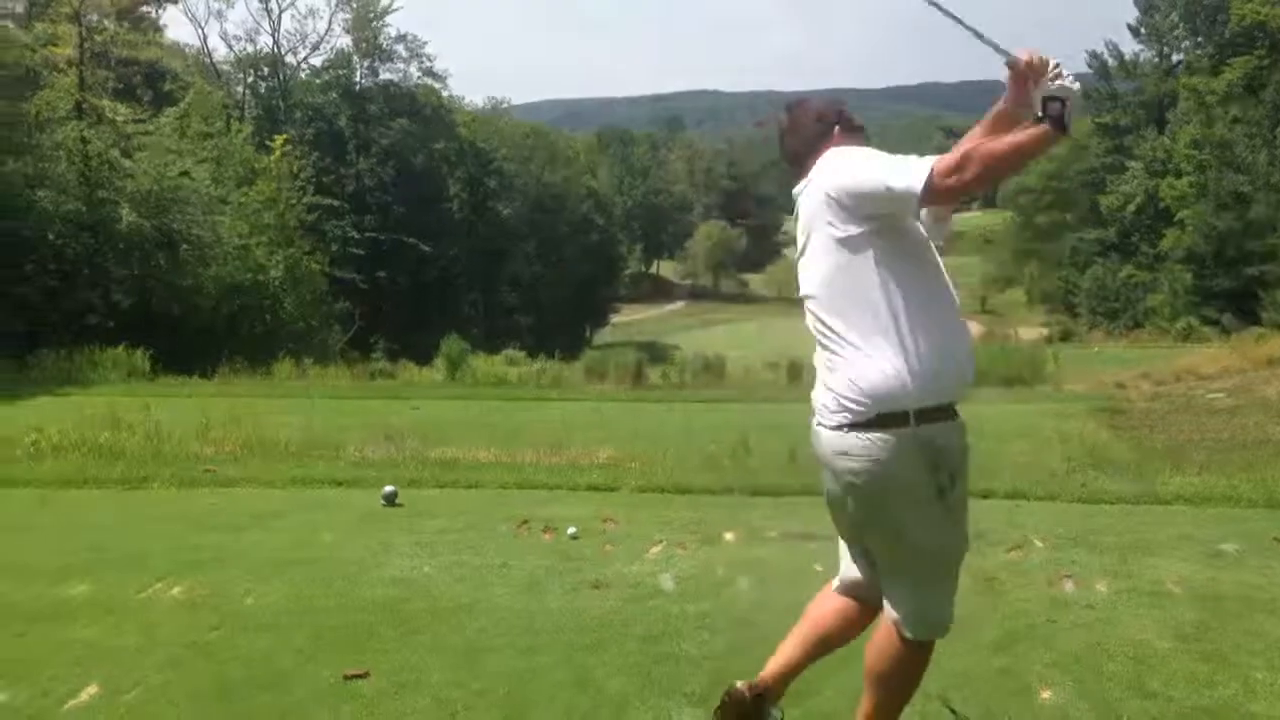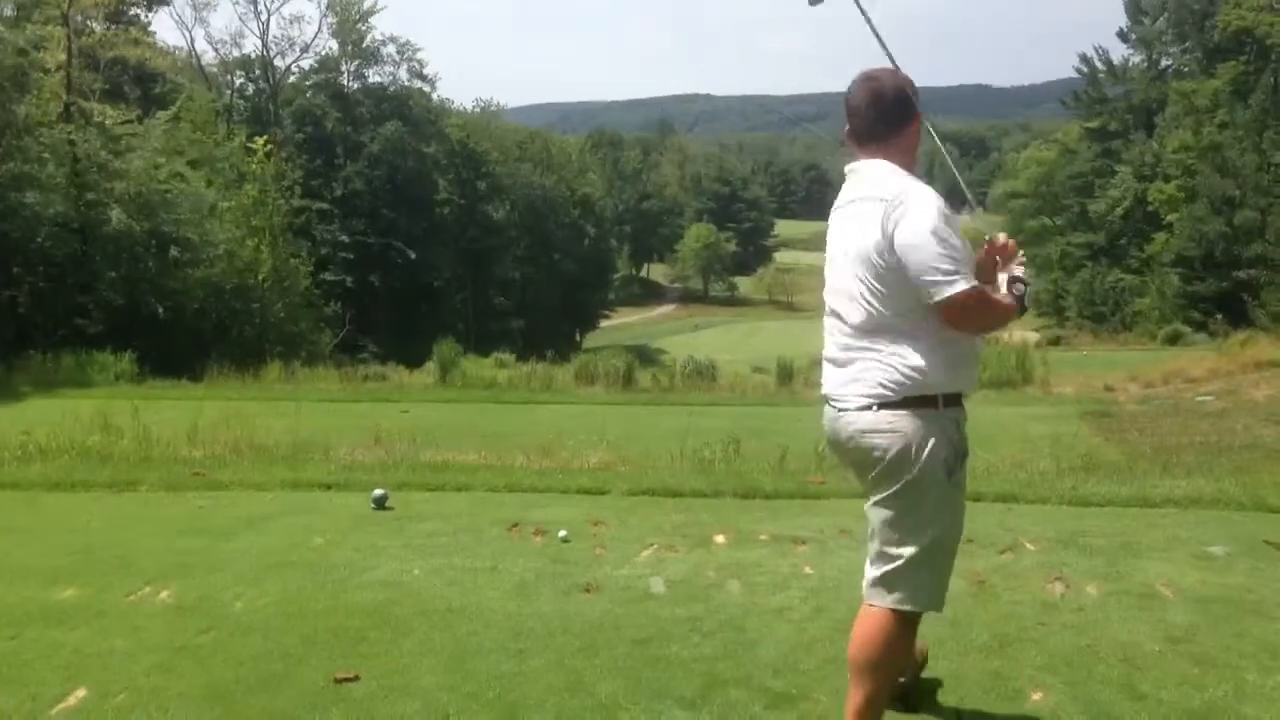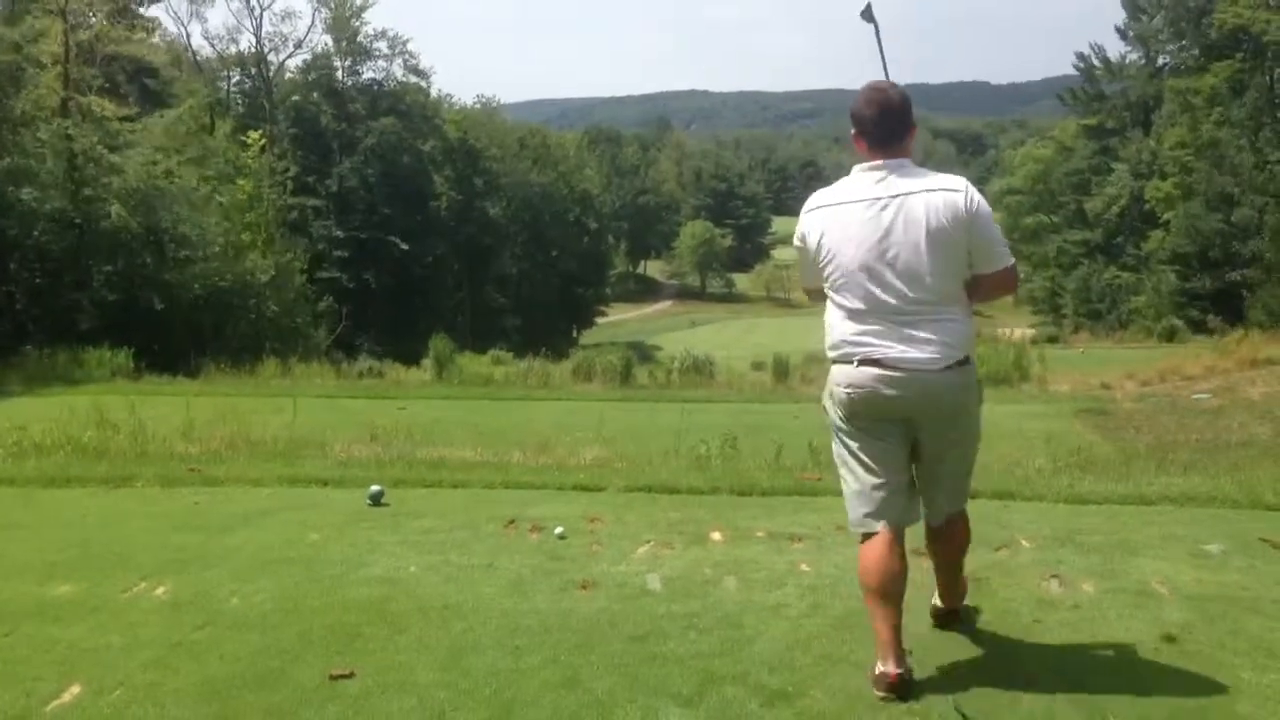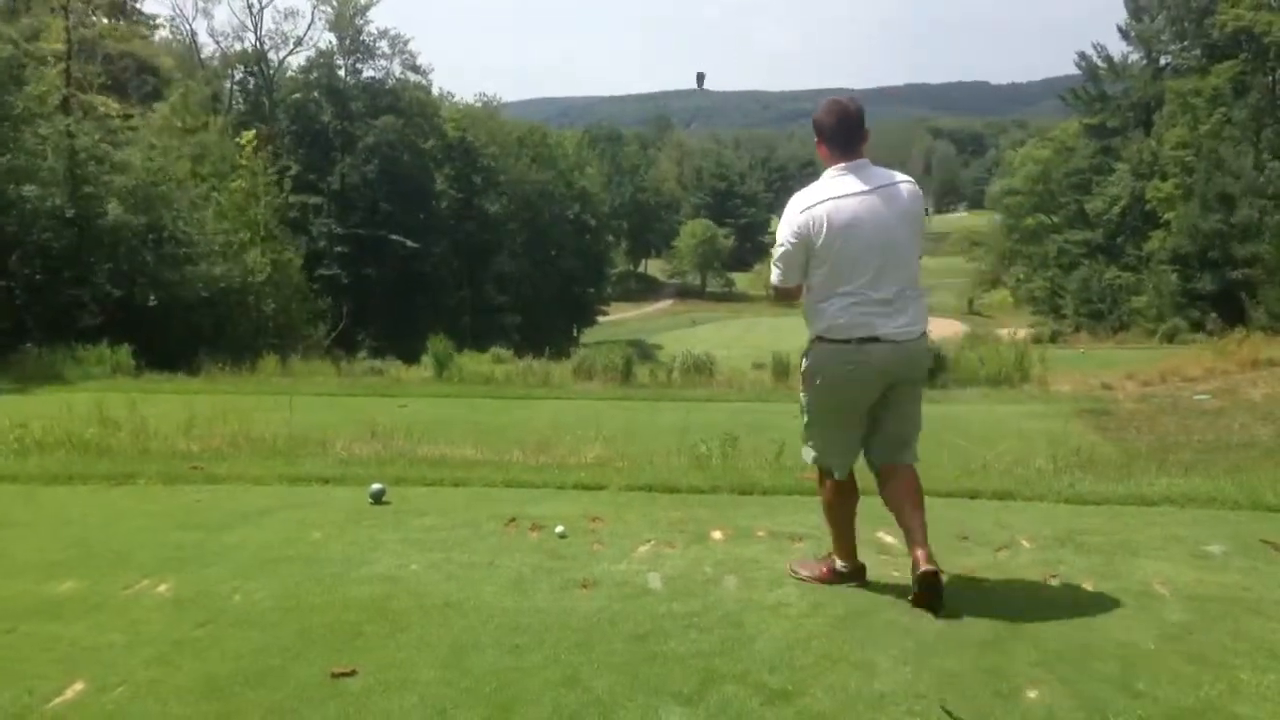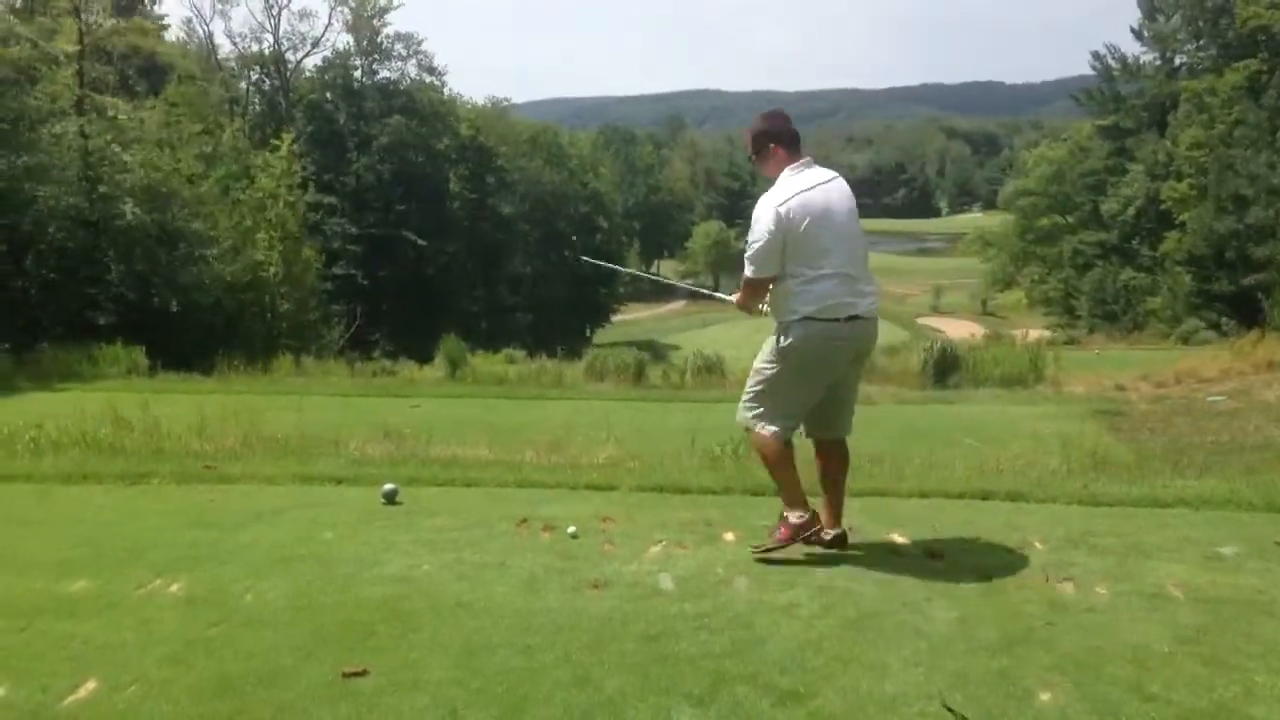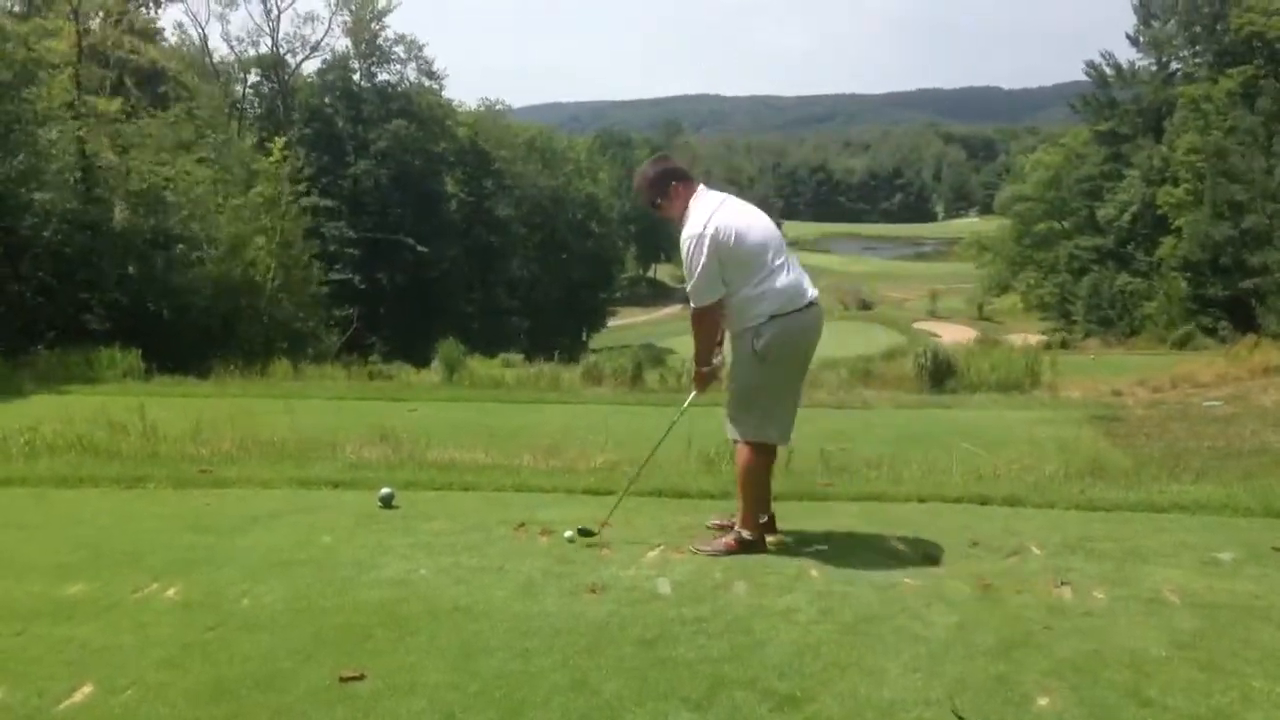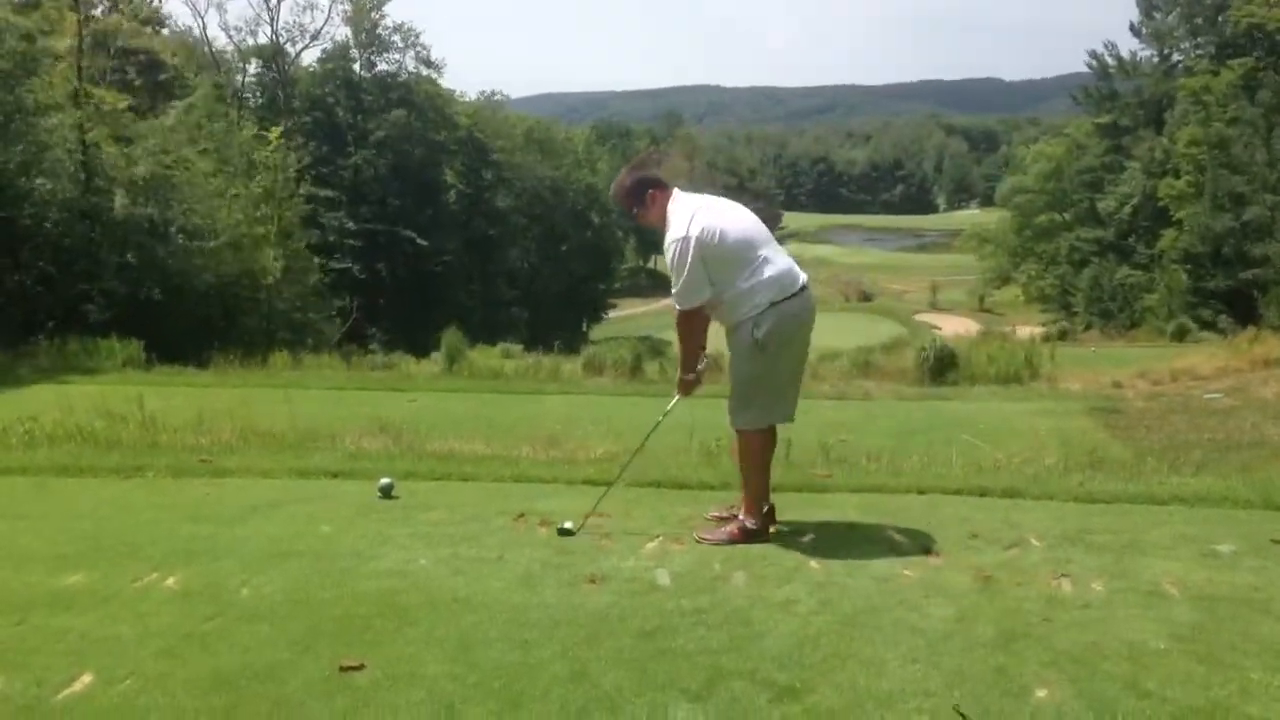
dt=0.7s
person 1, frame 1
left shoulder: (858, 206)
right shoulder: (844, 181)
left elbow: (943, 174)
right elbow: (953, 177)
left wrist: (1018, 100)
right wrist: (1050, 124)
left hip: (850, 432)
right hip: (901, 436)
left knee: (864, 586)
right knee: (917, 613)
person 1, frame 2
left shoulder: (851, 201)
right shoulder: (909, 200)
right elbow: (961, 309)
left wrist: (985, 261)
right wrist: (1009, 302)
left hip: (851, 408)
right hip: (907, 417)
left knee: (903, 557)
right knee: (897, 583)
person 1, frame 3
left shoulder: (820, 208)
right shoulder: (957, 194)
left elbow: (814, 288)
right elbow: (1003, 280)
left hip: (859, 381)
right hip: (942, 378)
left knee: (879, 521)
right knee: (946, 506)
left ankle: (889, 660)
right ankle: (949, 602)
person 1, frame 4
left shoulder: (806, 206)
right shoulder: (908, 191)
left elbow: (784, 290)
left hip: (841, 351)
right hip: (908, 344)
left knee: (835, 462)
right knee: (895, 458)
left ankle: (845, 561)
right ankle: (922, 559)
person 1, frame 5
left shoulder: (775, 203)
right shoulder: (837, 185)
left elbow: (757, 281)
left wrist: (745, 300)
right wrist: (779, 287)
left hip: (812, 328)
right hip: (860, 322)
left knee: (761, 416)
right knee: (830, 429)
left ankle: (797, 513)
right ankle: (831, 524)
person 1, frame 6
left shoulder: (698, 230)
right shoulder: (724, 204)
left elbow: (704, 308)
left wrist: (703, 363)
right wrist: (716, 344)
left hip: (773, 326)
right hip: (799, 315)
left knee: (748, 429)
right knee: (762, 424)
left ankle: (747, 531)
right ankle: (758, 513)
person 1, frame 7
left shoulder: (681, 235)
right shoulder: (700, 206)
left elbow: (689, 312)
left wrist: (687, 370)
right wrist: (699, 349)
left hip: (769, 315)
right hip: (791, 303)
left knee: (750, 418)
right knee: (758, 414)
left ankle: (753, 520)
right ankle: (757, 503)
